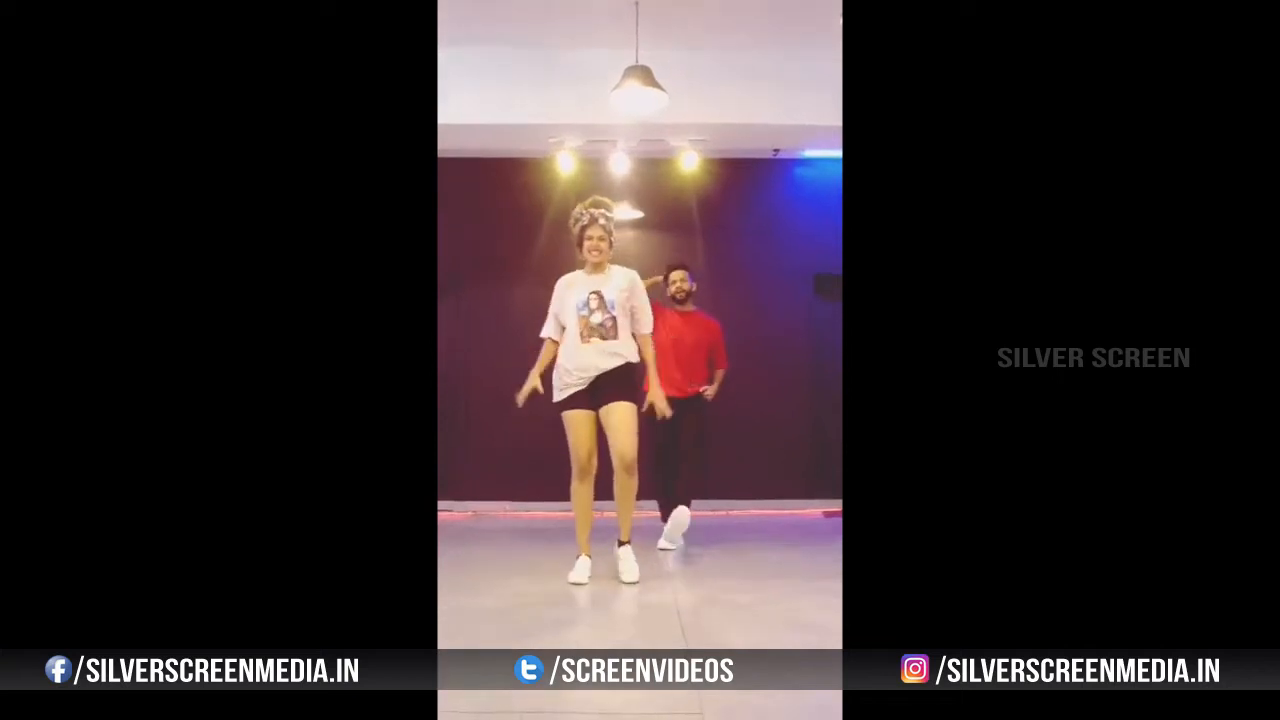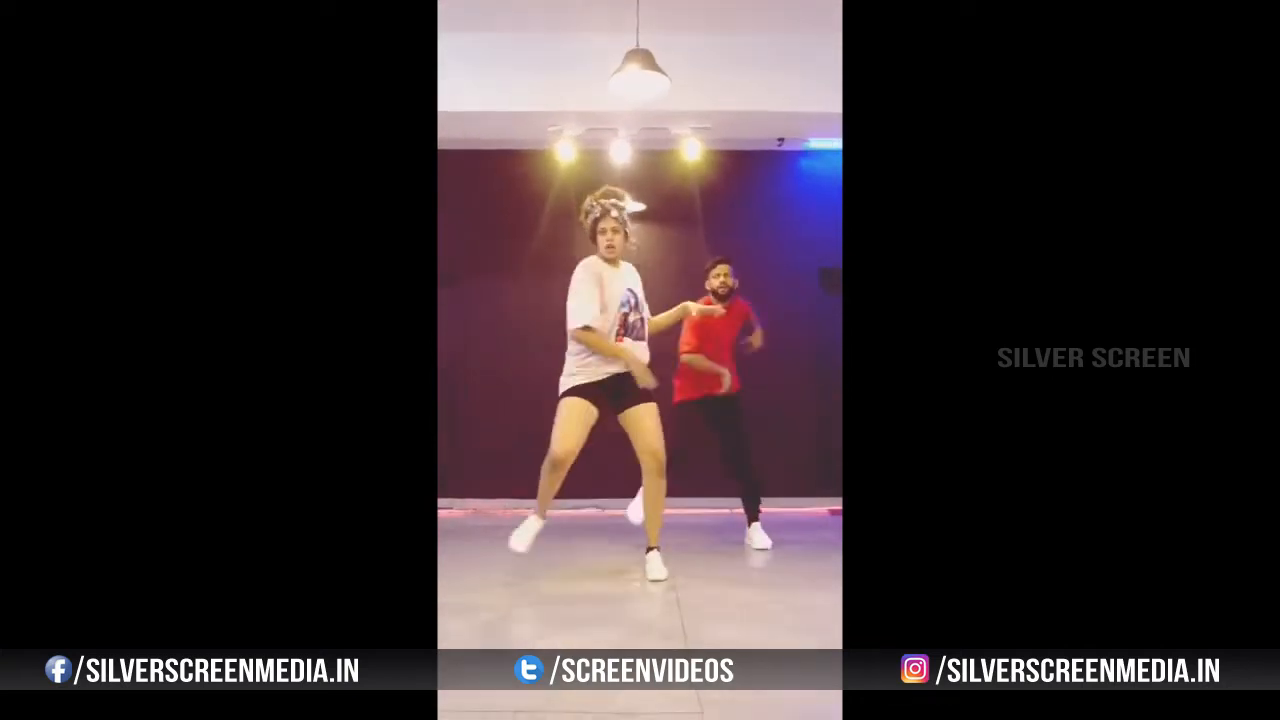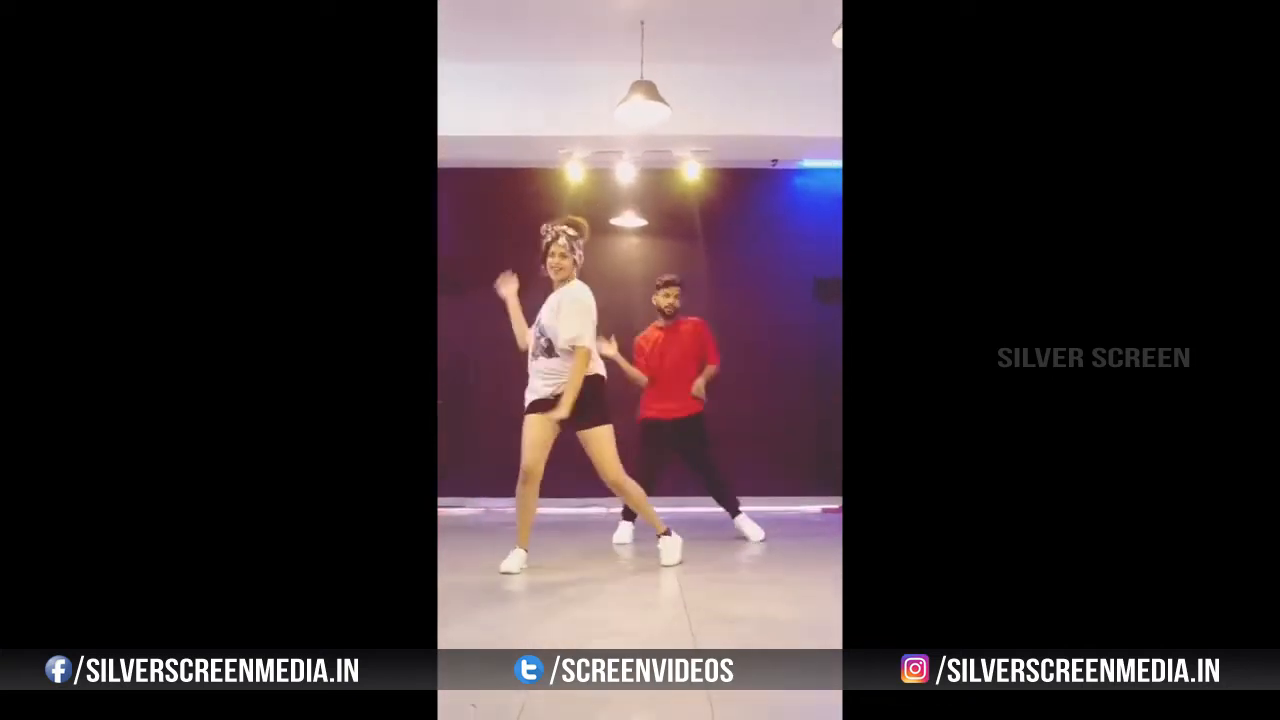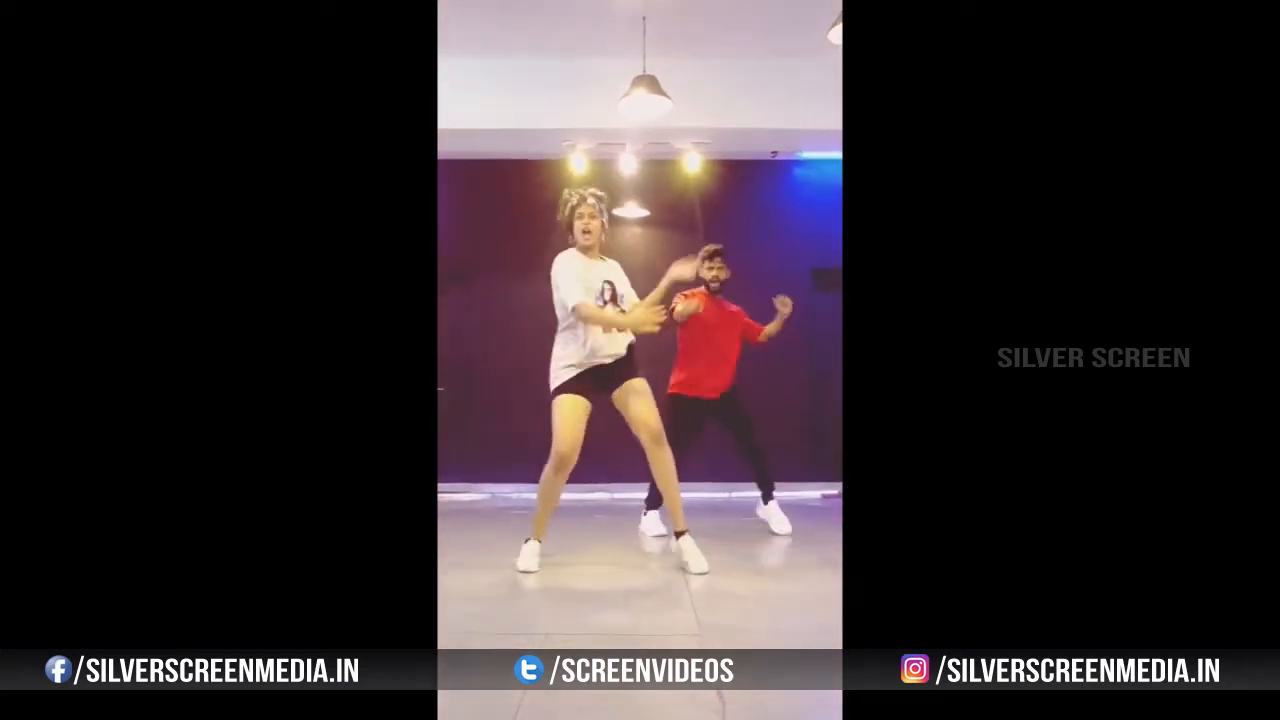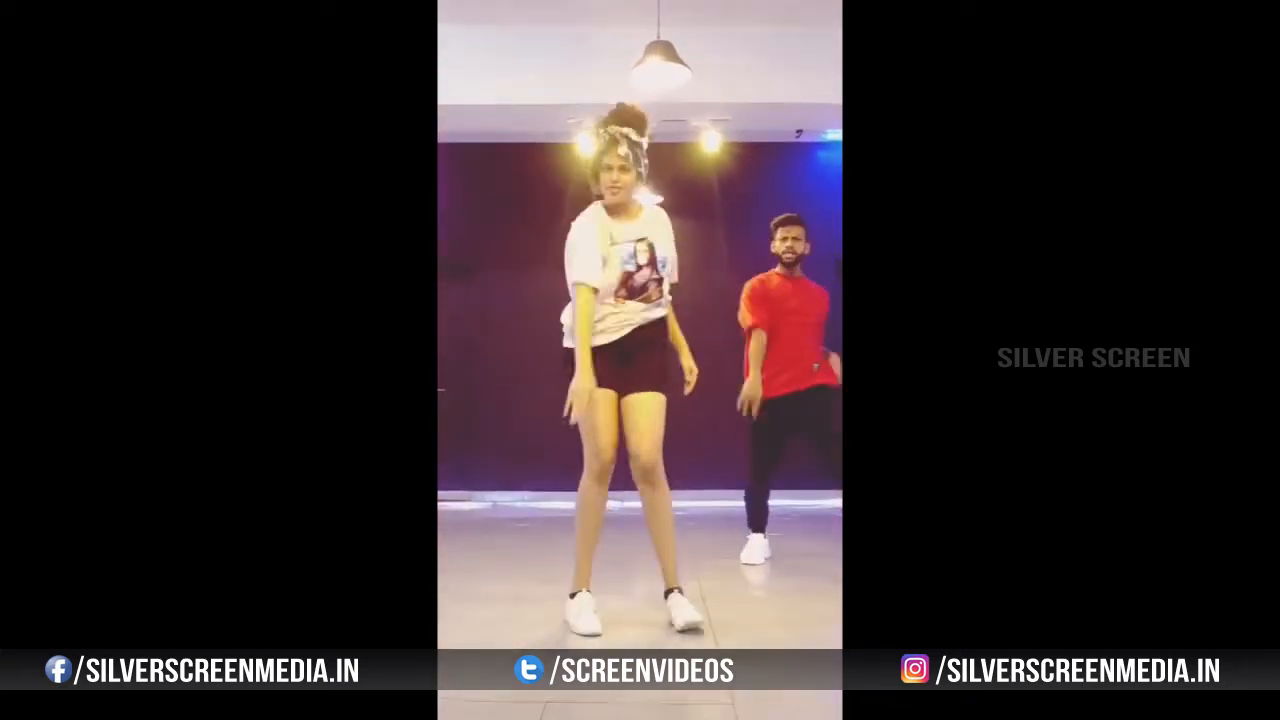
dt=1s
person 1, frame 1
left shoulder: (628, 279)
right shoulder: (566, 284)
left elbow: (643, 335)
right elbow: (554, 337)
left wrist: (655, 383)
right wrist: (535, 374)
left hip: (617, 374)
right hip: (574, 380)
left knee: (626, 458)
right knee: (582, 467)
left ankle: (624, 544)
right ankle: (583, 555)
person 1, frame 2
left shoulder: (630, 272)
right shoulder: (588, 271)
right elbow: (583, 332)
left wrist: (684, 309)
right wrist: (632, 360)
left hip: (631, 378)
right hip: (588, 375)
left knee: (656, 460)
right knee: (560, 453)
left ankle: (653, 550)
right ankle: (538, 515)
person 1, frame 3
left shoulder: (577, 294)
right shoulder: (554, 300)
left elbow: (581, 351)
right elbow: (527, 343)
left wrist: (567, 402)
right wrist: (511, 299)
left hip: (583, 391)
right hip: (542, 393)
left knee: (613, 477)
right knee: (529, 470)
left ankle: (666, 535)
right ankle: (521, 549)
person 1, frame 4
left shoulder: (614, 269)
right shoulder: (566, 263)
left elbow: (637, 312)
right elbow: (585, 312)
left wrist: (669, 279)
right wrist: (625, 321)
left hip: (618, 359)
right hip: (575, 364)
left knee: (654, 433)
right knee: (563, 454)
left ankle: (682, 535)
right ankle: (535, 540)
person 1, frame 5
left shoulder: (658, 221)
right shoulder: (588, 226)
right elbow: (583, 294)
left wrist: (683, 349)
right wrist: (582, 371)
left hip: (645, 341)
right hip: (593, 344)
left knee: (647, 460)
right knee: (600, 459)
left ankle: (674, 591)
right ankle: (580, 593)
person 2, frame 1
left shoulder: (710, 325)
right shoulder: (656, 315)
left elbow: (720, 363)
left wrist: (714, 386)
right wrist: (653, 281)
left hip: (693, 399)
left knee: (692, 452)
right knee: (664, 460)
left ankle: (683, 510)
right ankle: (669, 524)
person 2, frame 2
left shoulder: (740, 307)
right shoulder: (699, 314)
right elbow: (687, 356)
left wrist: (757, 332)
right wrist: (719, 370)
left hip: (726, 395)
right hip: (692, 394)
left knee: (740, 461)
left ankle: (754, 526)
right ankle: (646, 493)
person 2, frame 3
left shoulder: (695, 327)
right shoulder: (643, 340)
left elbow: (713, 361)
right elbow: (644, 381)
left wrist: (703, 379)
right wrist: (616, 357)
left hip: (689, 416)
right hip: (655, 418)
left knee: (706, 470)
right knee: (644, 474)
left ankle: (738, 516)
right ankle: (627, 522)
person 2, frame 4
left shoulder: (734, 313)
right shoulder: (688, 299)
left elbow: (761, 336)
right elbow: (678, 315)
left wrist: (781, 317)
right wrist: (685, 308)
left hip: (723, 391)
right hip: (687, 391)
left knee: (752, 446)
right knee: (671, 451)
left ankle: (768, 503)
right ankle: (651, 512)
person 2, frame 5
left shoulder: (819, 295)
right shoulder: (758, 287)
right elbow: (757, 332)
left wrist: (830, 361)
right wrist: (753, 378)
left hip: (816, 387)
right hip: (771, 392)
left knee: (838, 458)
right knee: (761, 469)
right ankle: (757, 537)
